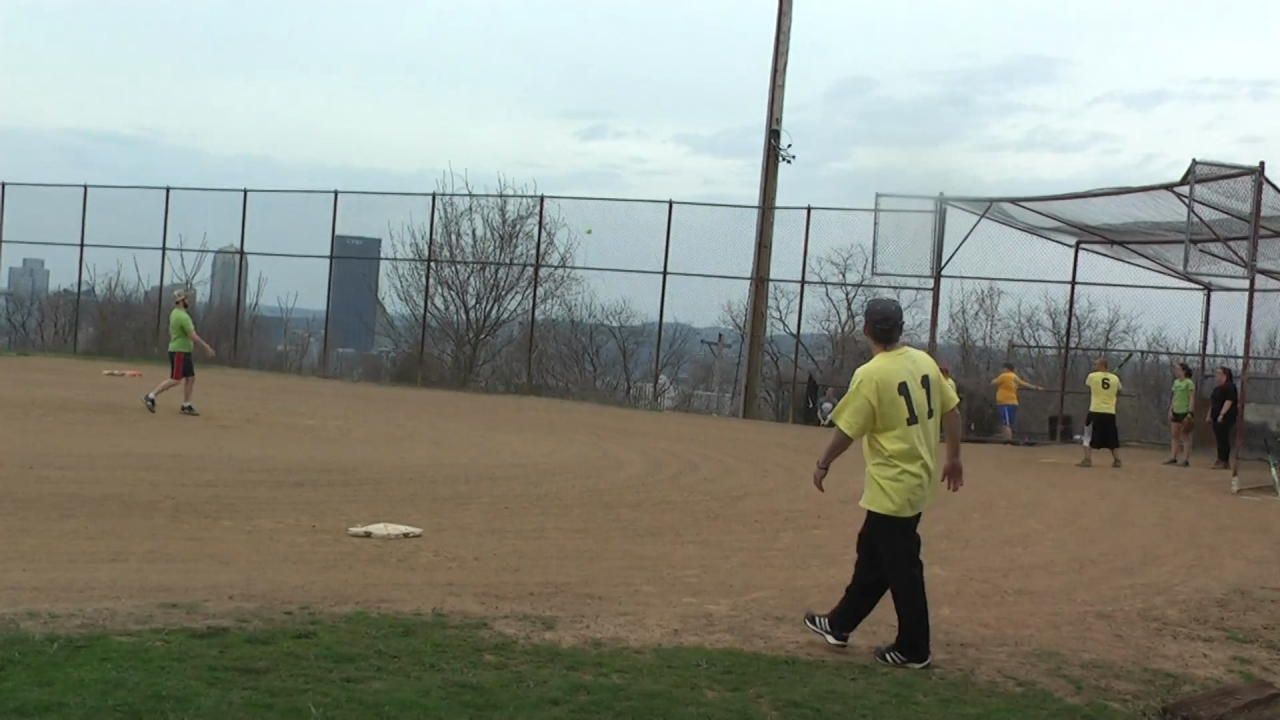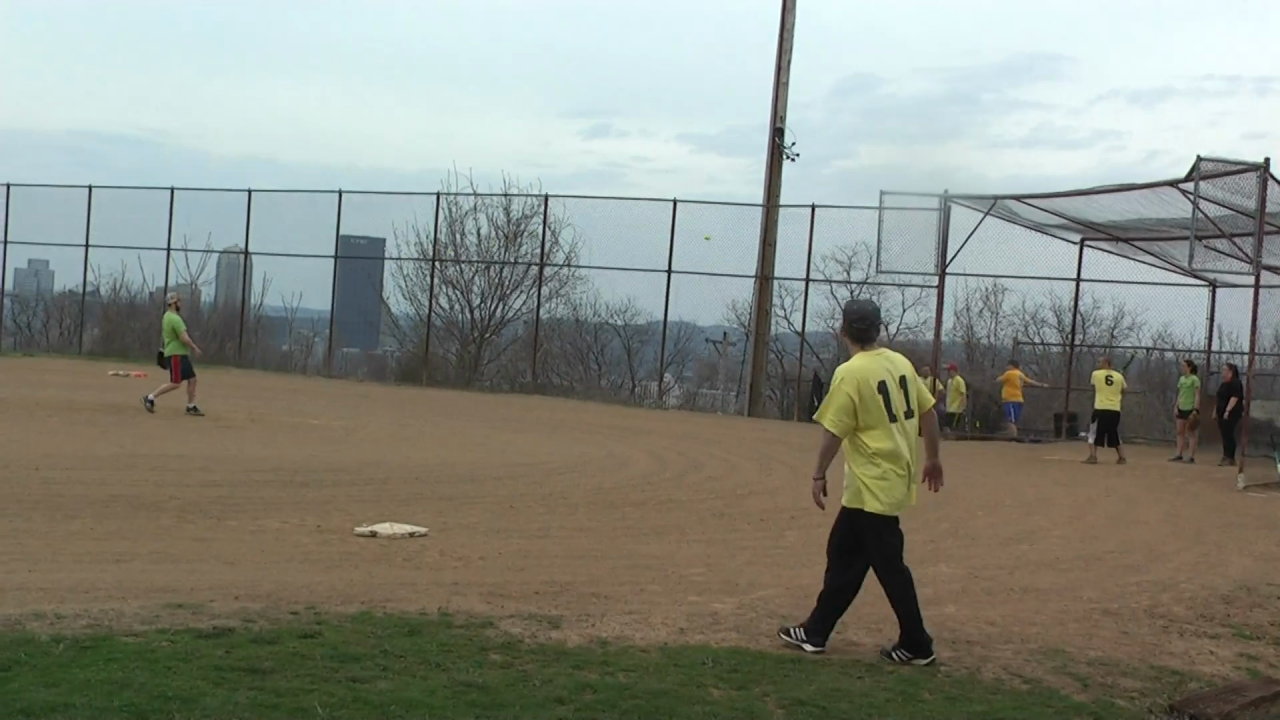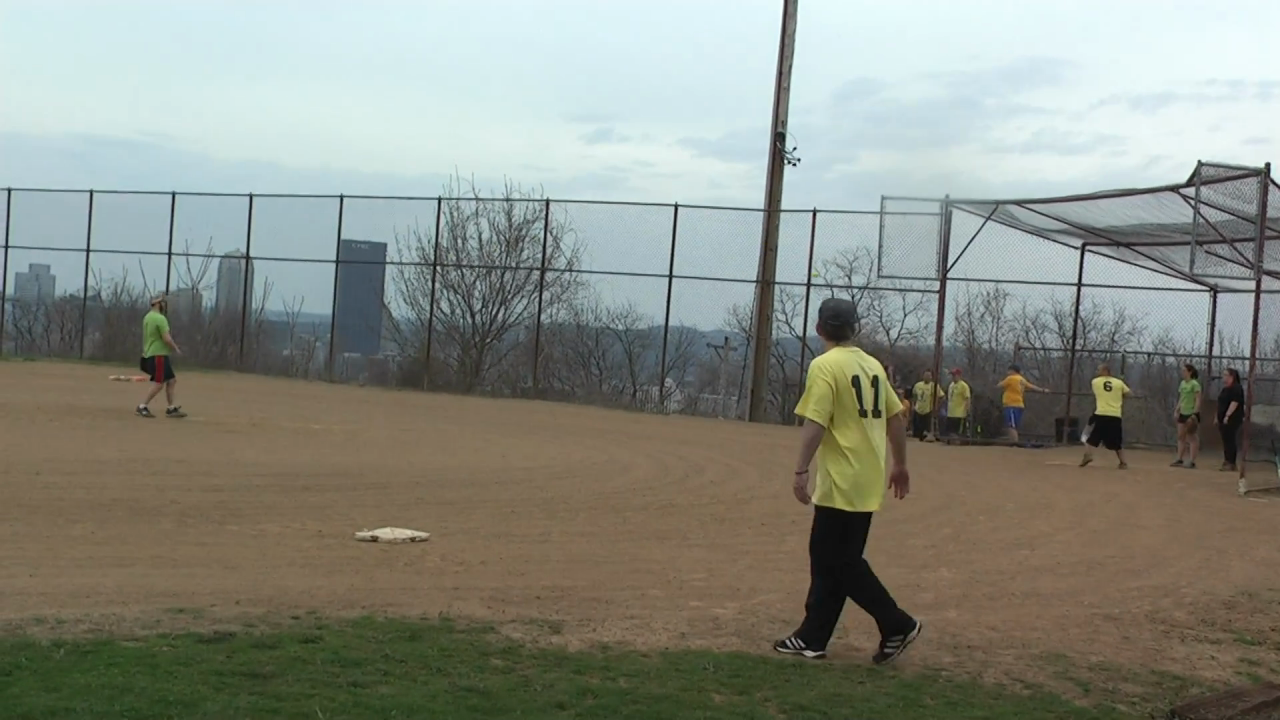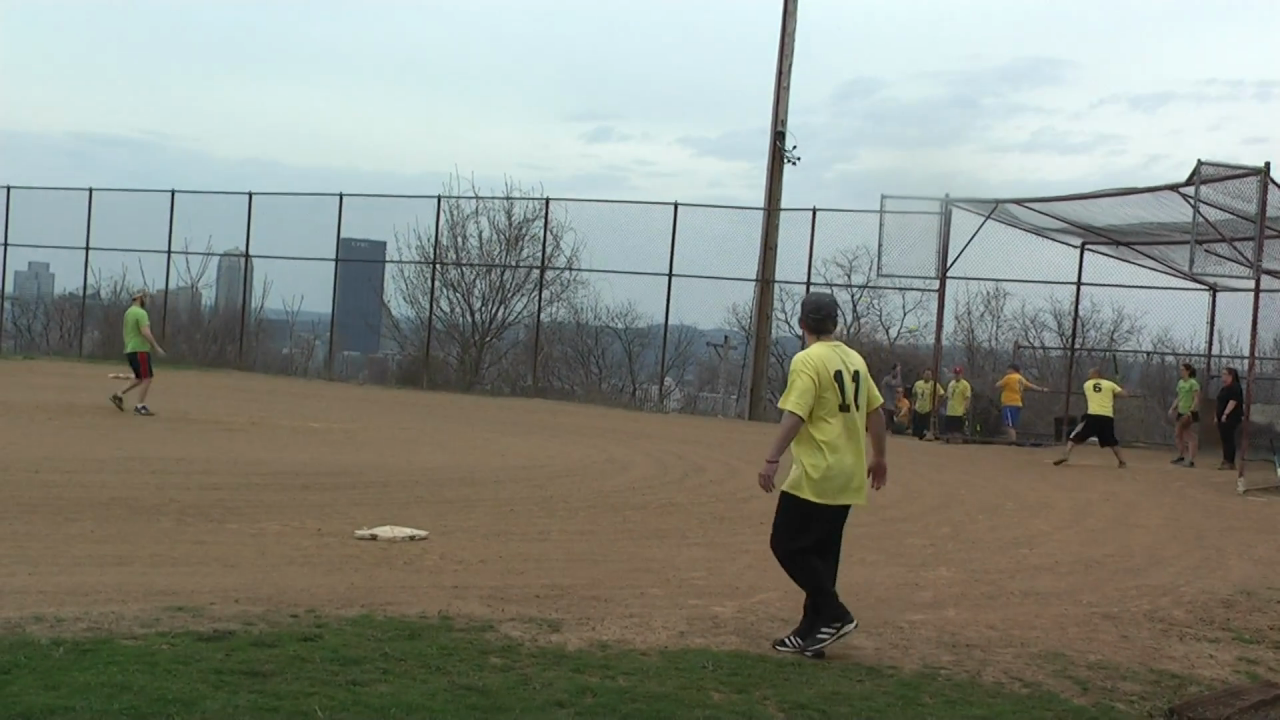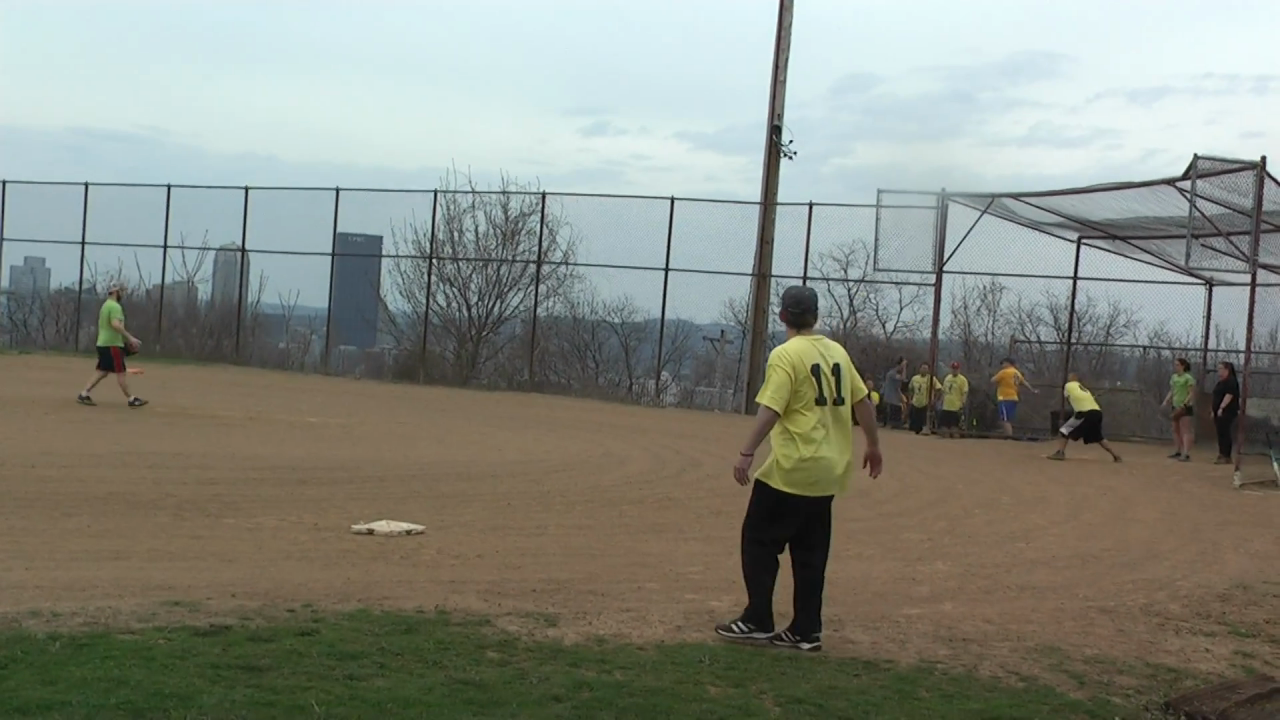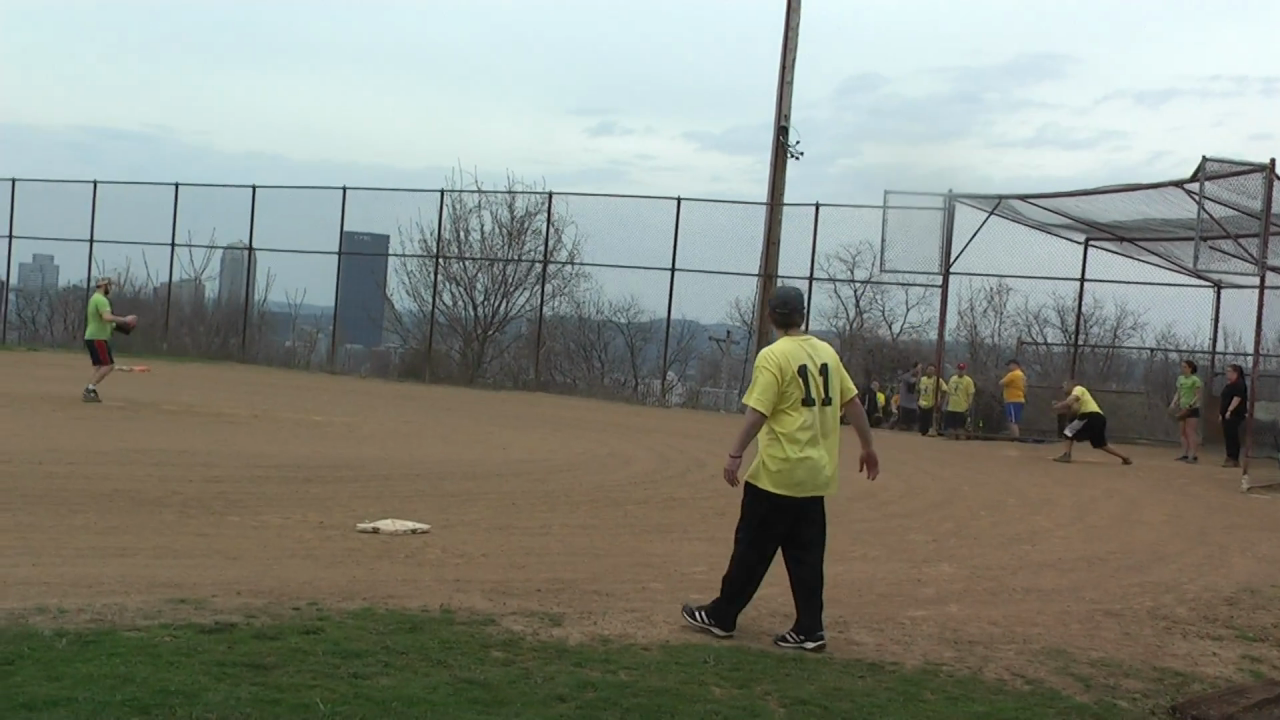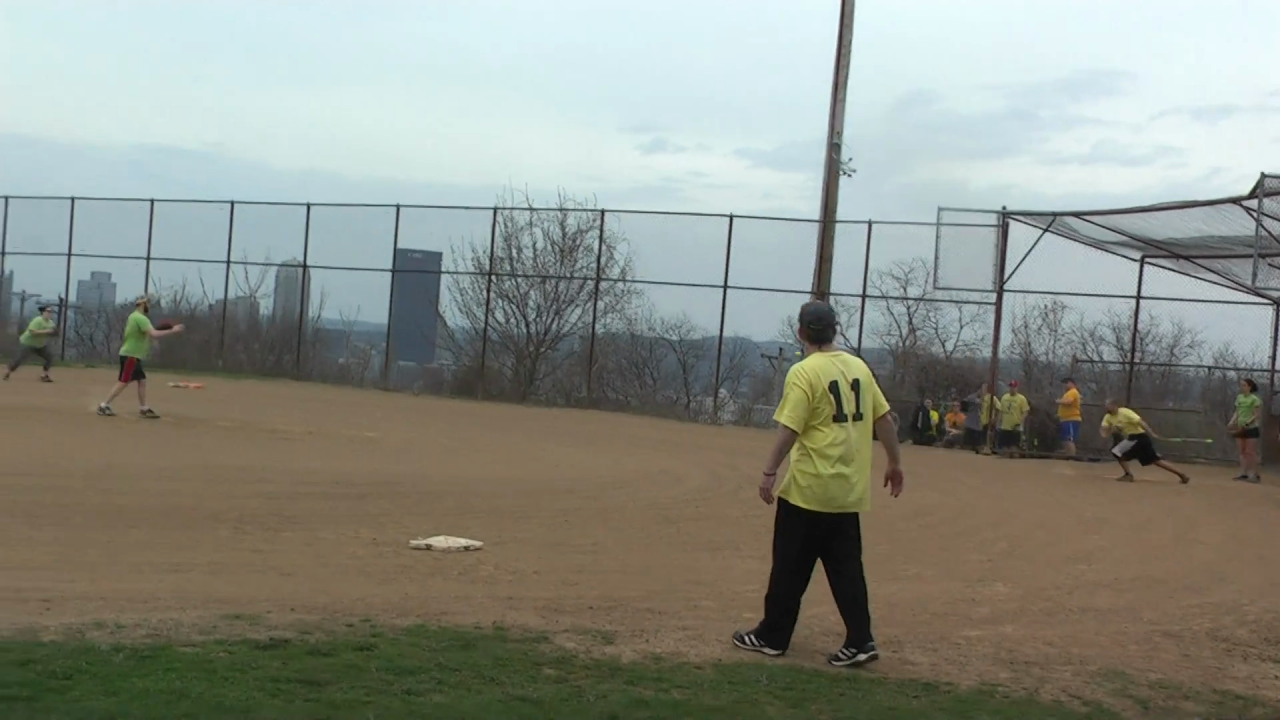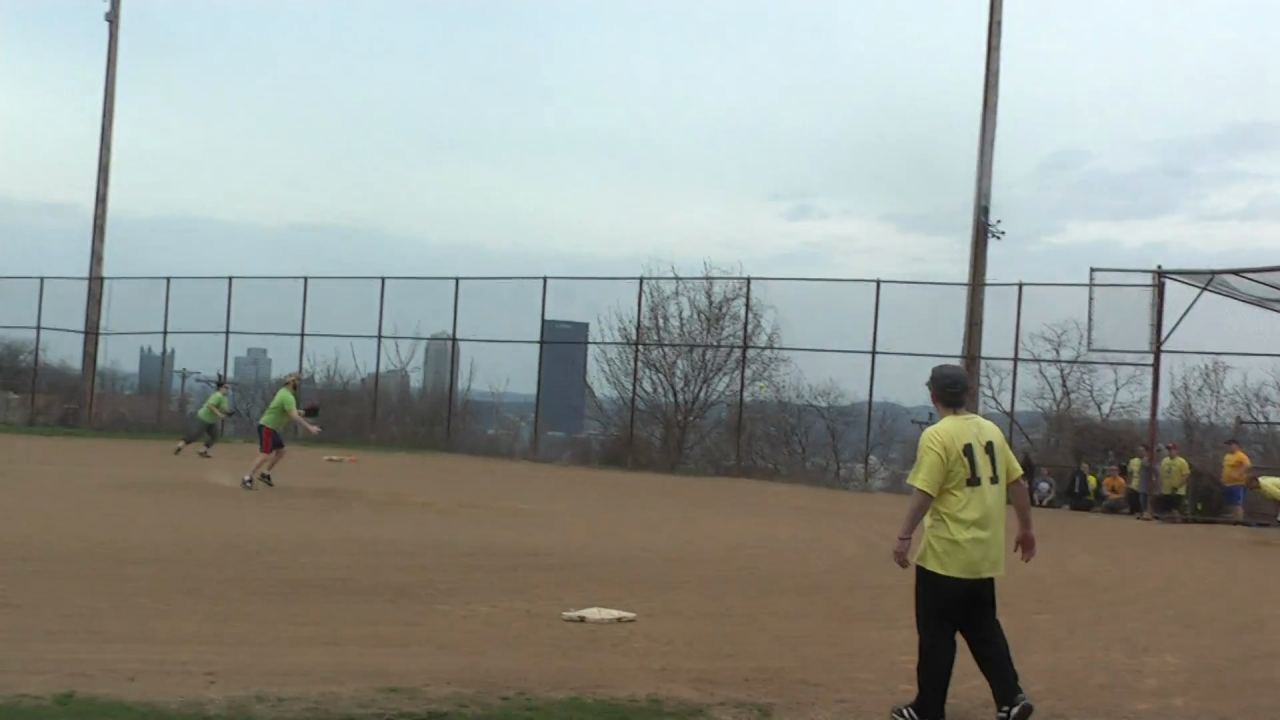
dt=0.2s
person 1, frame 1
left shoulder: (870, 374)
right shoulder: (925, 362)
left elbow: (847, 430)
right elbow: (950, 412)
left wrist: (823, 464)
right wrist: (953, 458)
left hip: (891, 487)
right hip: (918, 480)
left knee: (902, 566)
right knee: (871, 555)
left ankle: (913, 648)
right ankle: (840, 623)
person 1, frame 2
left shoulder: (850, 373)
right shoulder: (901, 363)
left elbow: (834, 431)
right elbow: (928, 413)
left wrist: (818, 475)
right wrist: (932, 458)
left hip: (872, 485)
right hip: (896, 479)
left knee: (889, 566)
right knee: (844, 555)
left ankle: (916, 644)
right ankle: (815, 631)
person 1, frame 3
left shoulder: (824, 366)
right shoulder: (872, 364)
left elbow: (815, 423)
right elbow: (895, 417)
left wrist: (801, 471)
right wrist: (899, 464)
left hip: (842, 482)
right hip: (867, 481)
left knee: (837, 562)
right knee: (825, 556)
left ankle: (897, 625)
right ankle: (812, 636)
person 1, frame 4
left shoulder: (807, 360)
right shoulder: (854, 358)
left elbow: (794, 416)
right elbow: (875, 411)
left wrist: (771, 460)
right wrist: (878, 456)
left hip: (815, 476)
right hip: (847, 476)
left knee: (788, 545)
right knee: (821, 552)
left ankle: (833, 615)
right ankle: (812, 633)
person 1, frame 5
left shoulder: (785, 354)
right shoulder: (837, 351)
left elbow: (770, 409)
right elbow: (863, 402)
left wrist: (746, 453)
right wrist: (872, 445)
left hip: (791, 468)
right hip: (827, 471)
left knee: (758, 538)
right knee: (810, 551)
left ankle: (758, 618)
right ankle: (807, 628)
person 1, frame 6
left shoulder: (772, 356)
right shoulder: (826, 351)
left elbow: (757, 412)
right elbow: (853, 402)
left wrist: (734, 455)
right wrist: (867, 446)
left hip: (778, 471)
right hip: (815, 472)
left knee: (752, 546)
right knee: (806, 553)
left ankle: (722, 616)
right ankle: (809, 629)
person 1, frame 7
left shoulder: (804, 371)
right shoulder: (858, 366)
left elbow: (789, 429)
right elbow: (883, 419)
left wrist: (769, 472)
right wrist: (894, 463)
left hip: (810, 487)
right hip: (849, 489)
left knee: (790, 565)
right knee: (846, 567)
left ankle: (771, 636)
right ankle: (860, 642)
person 1, frame 8
left shoulder: (937, 435)
right shoulder: (991, 430)
left elbow: (925, 492)
right elbow: (1017, 483)
left wrist: (905, 536)
right wrist: (1025, 528)
left hip: (947, 552)
right hip: (985, 554)
left knee: (936, 633)
right knee: (984, 629)
